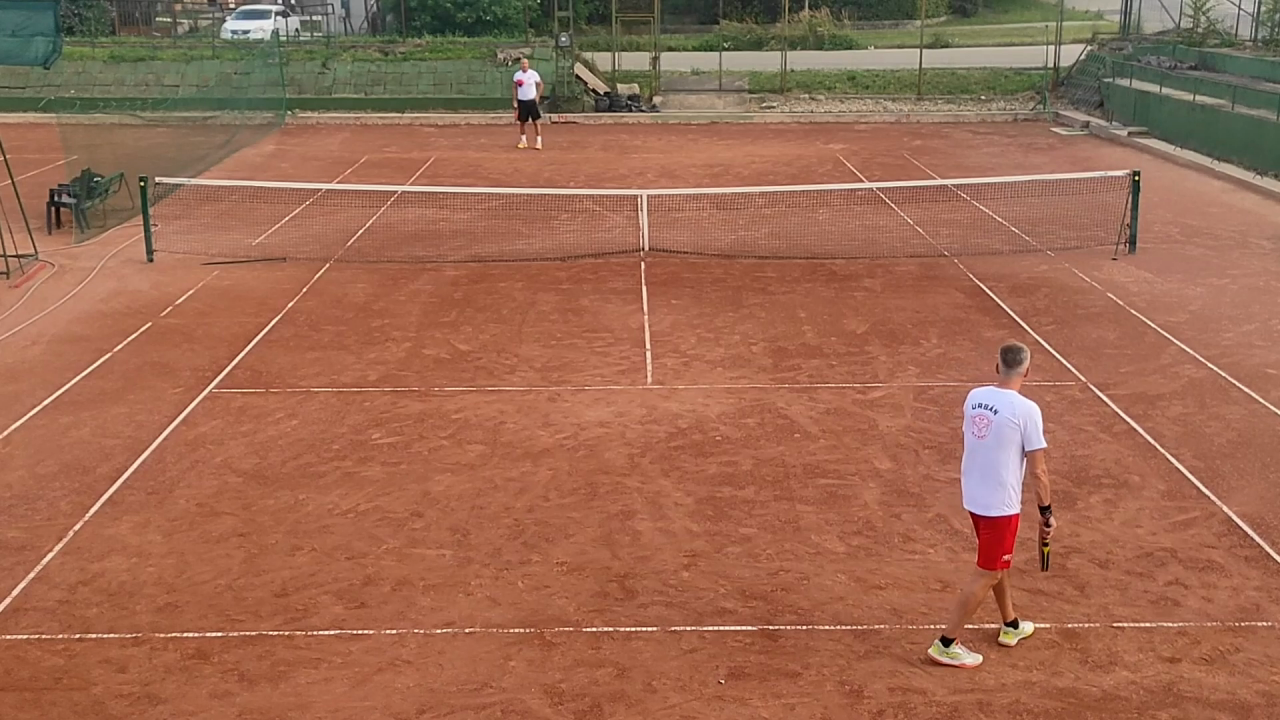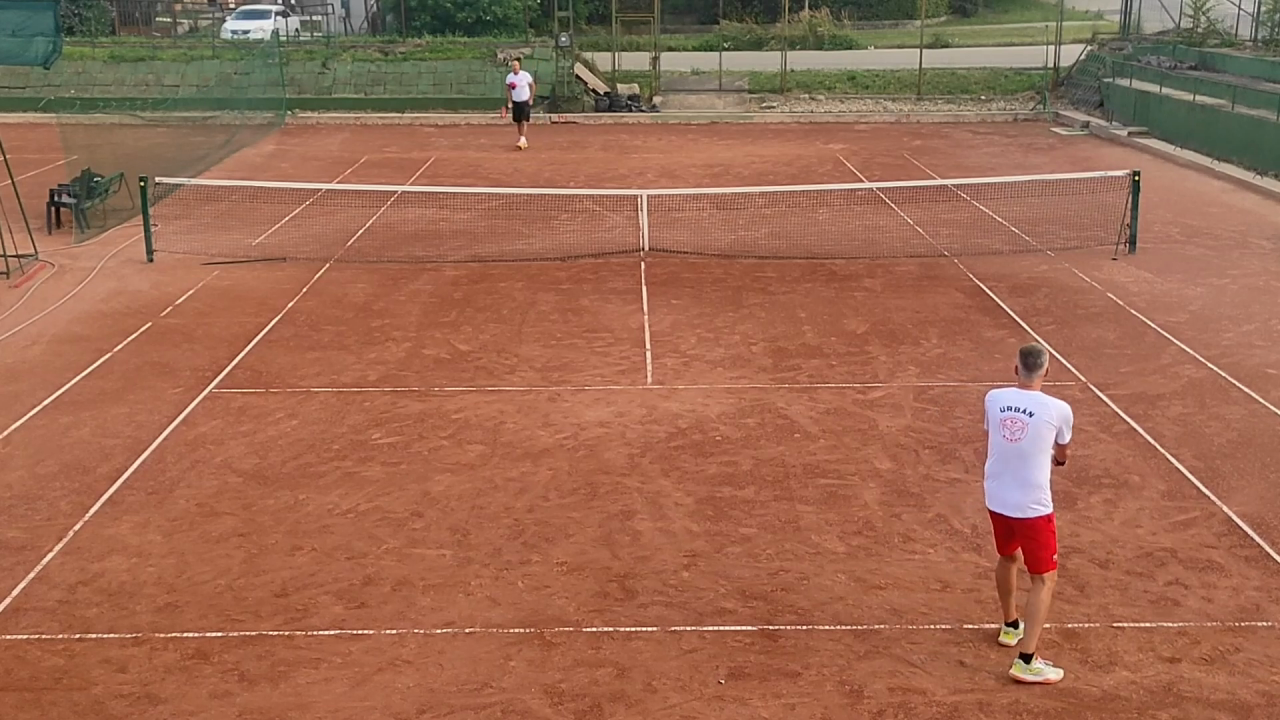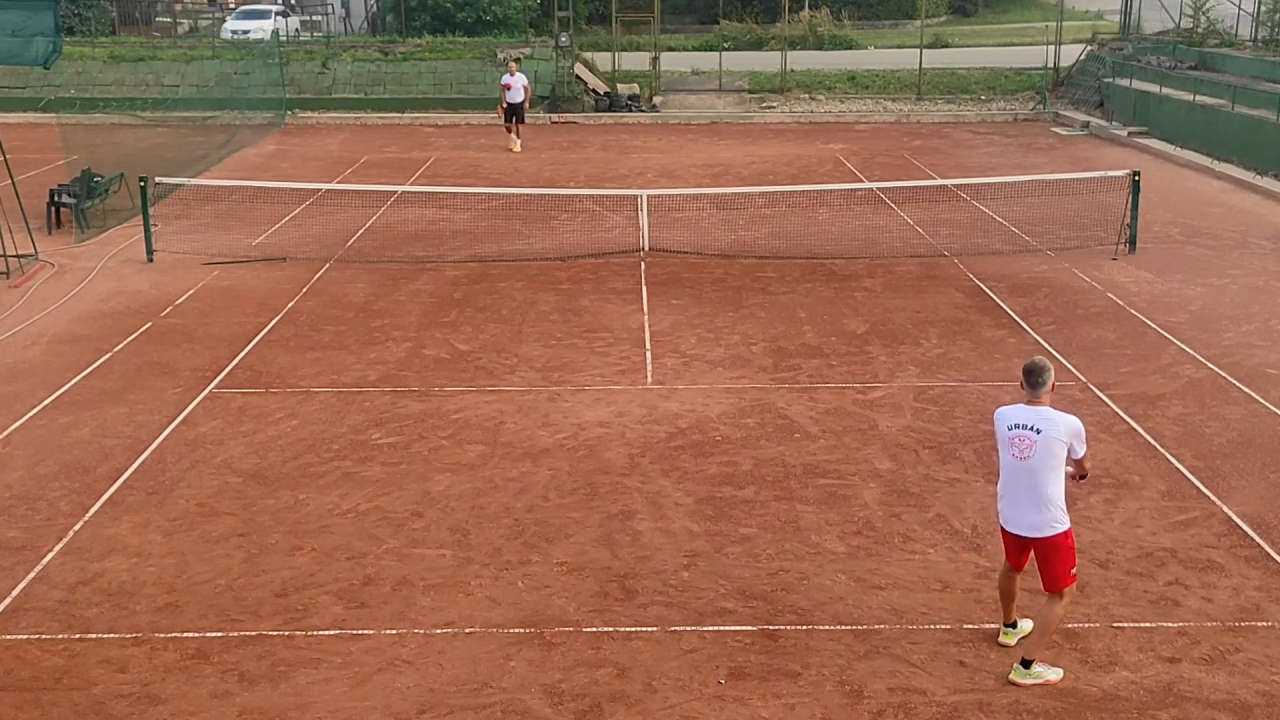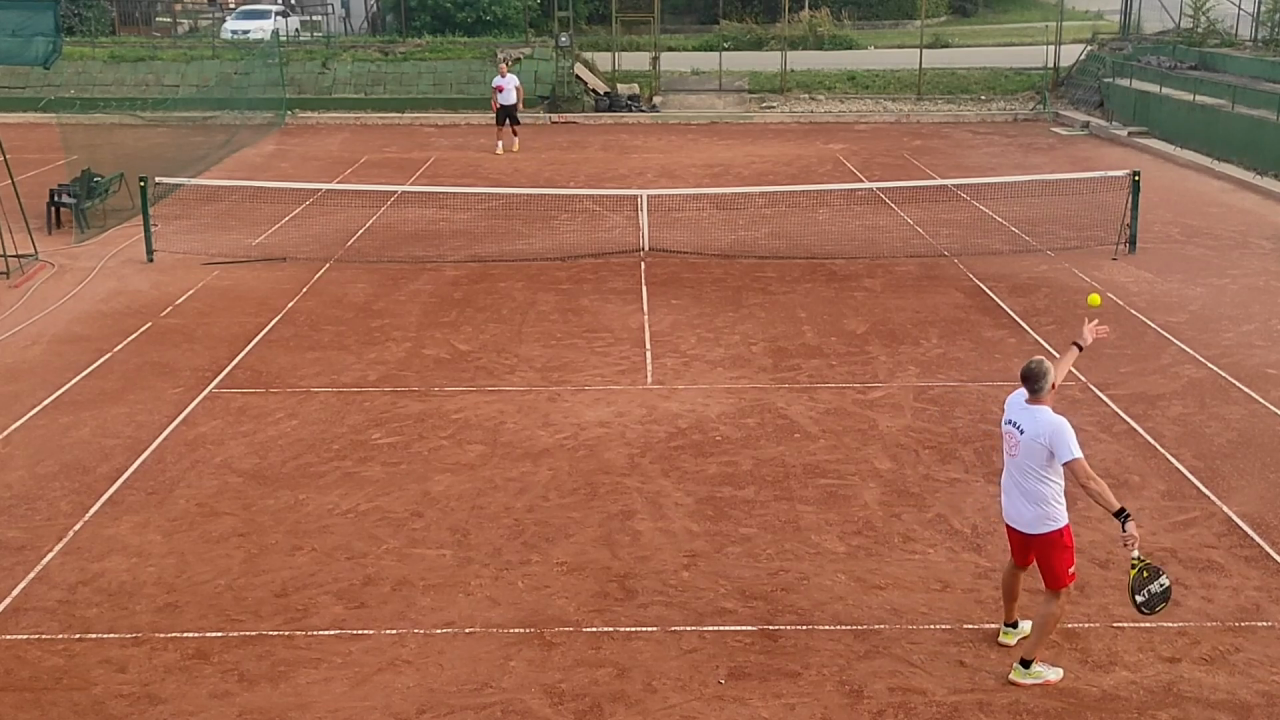
dt=0.5s
person 1, frame 1
left shoulder: (974, 397)
right shoulder: (1027, 410)
right elbow: (1038, 470)
right wrist: (1046, 511)
left hip: (974, 497)
right hip: (1001, 504)
left knee: (999, 562)
right knee: (987, 575)
left ankle: (1011, 625)
right ankle: (946, 644)
person 1, frame 2
left shoulder: (993, 399)
right shoulder: (1059, 410)
right elbow: (1061, 453)
left hip: (996, 500)
right hip: (1033, 506)
left knee: (1007, 558)
right knee: (1044, 580)
left ankle: (1010, 626)
right ankle: (1026, 660)
person 1, frame 3
left shoulder: (1002, 416)
right shoulder: (1068, 424)
right elbow: (1082, 466)
right wrist: (1078, 474)
left hip: (1010, 518)
right hip: (1050, 525)
left knee: (1012, 567)
right knee: (1061, 594)
left ankle: (1010, 626)
right ankle: (1026, 666)
person 1, frame 4
left shoulder: (1014, 402)
right shoulder: (1055, 425)
left elbow: (1046, 377)
right elbow: (1085, 478)
left wrist: (1079, 345)
right wrist: (1124, 517)
left hip: (1013, 516)
right hip: (1047, 523)
left knee: (1018, 565)
right knee: (1059, 593)
left ankle: (1010, 627)
right ankle: (1026, 665)
